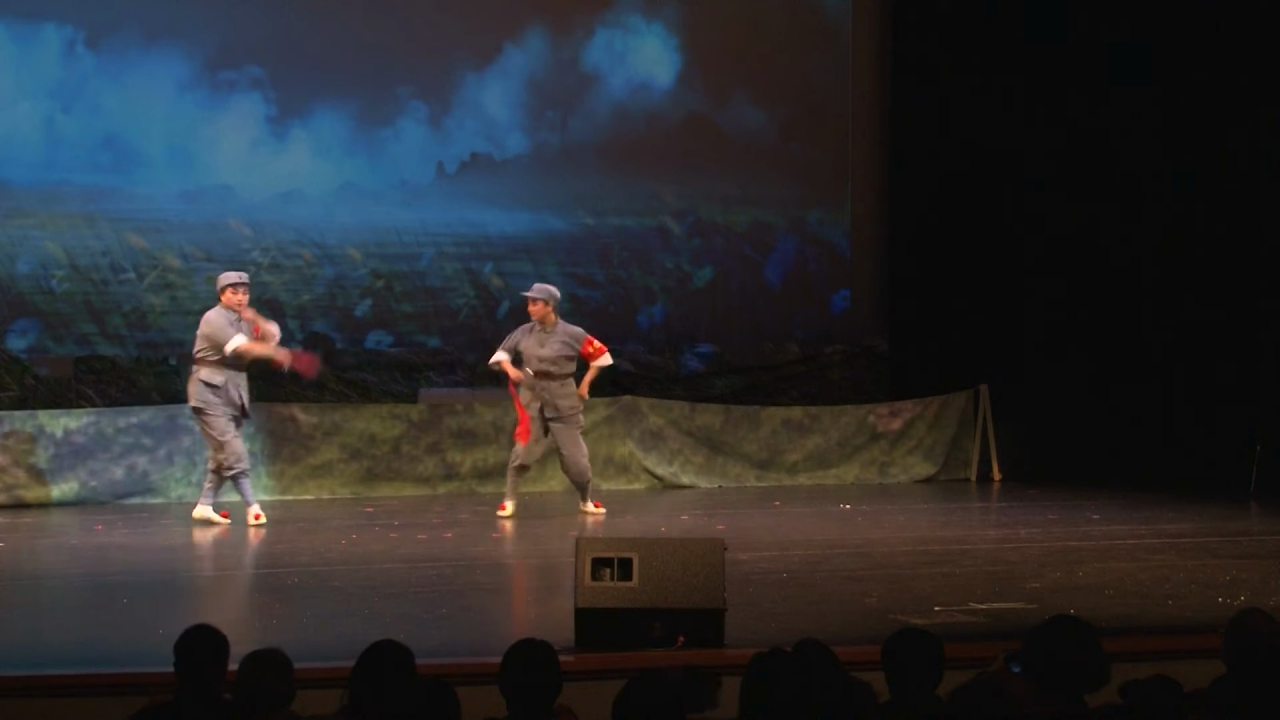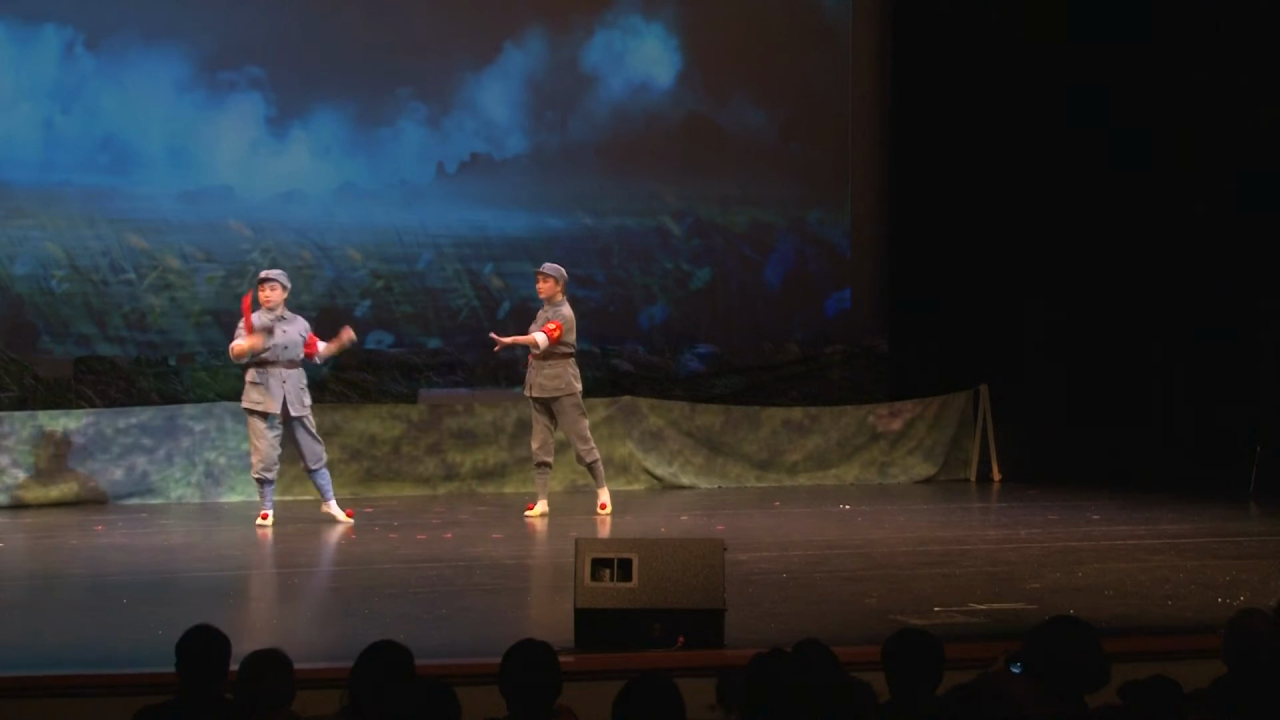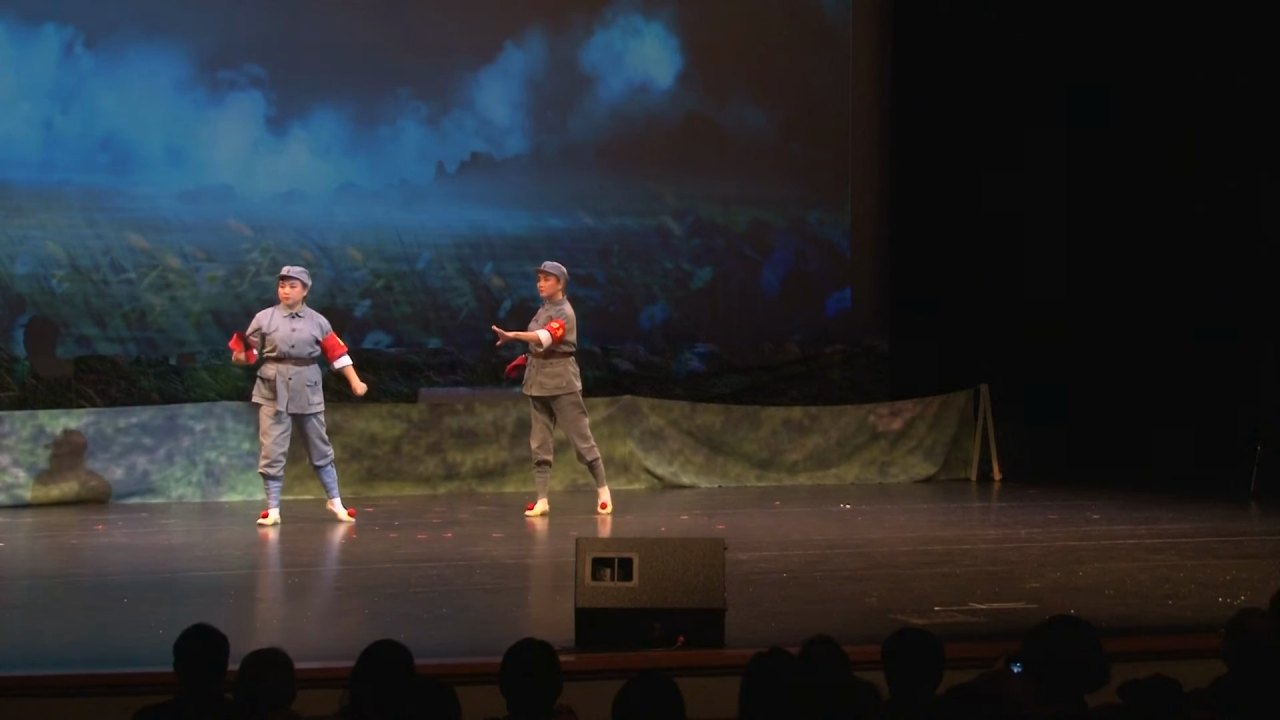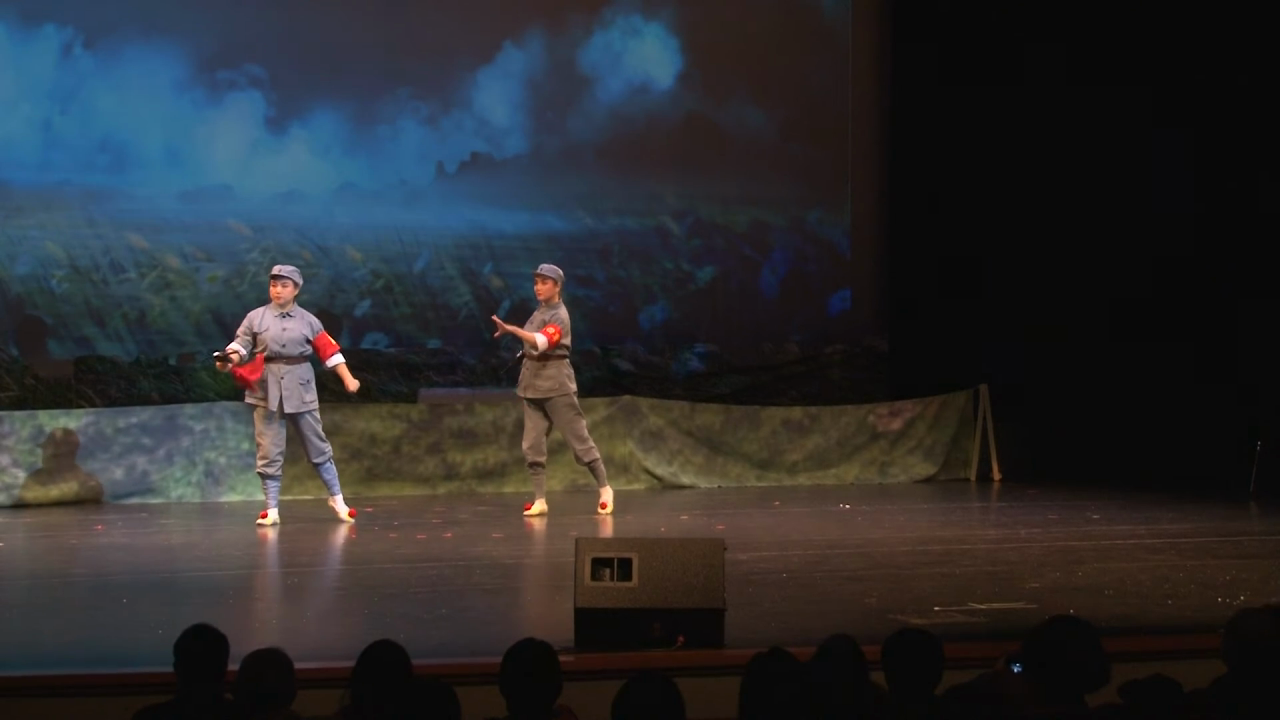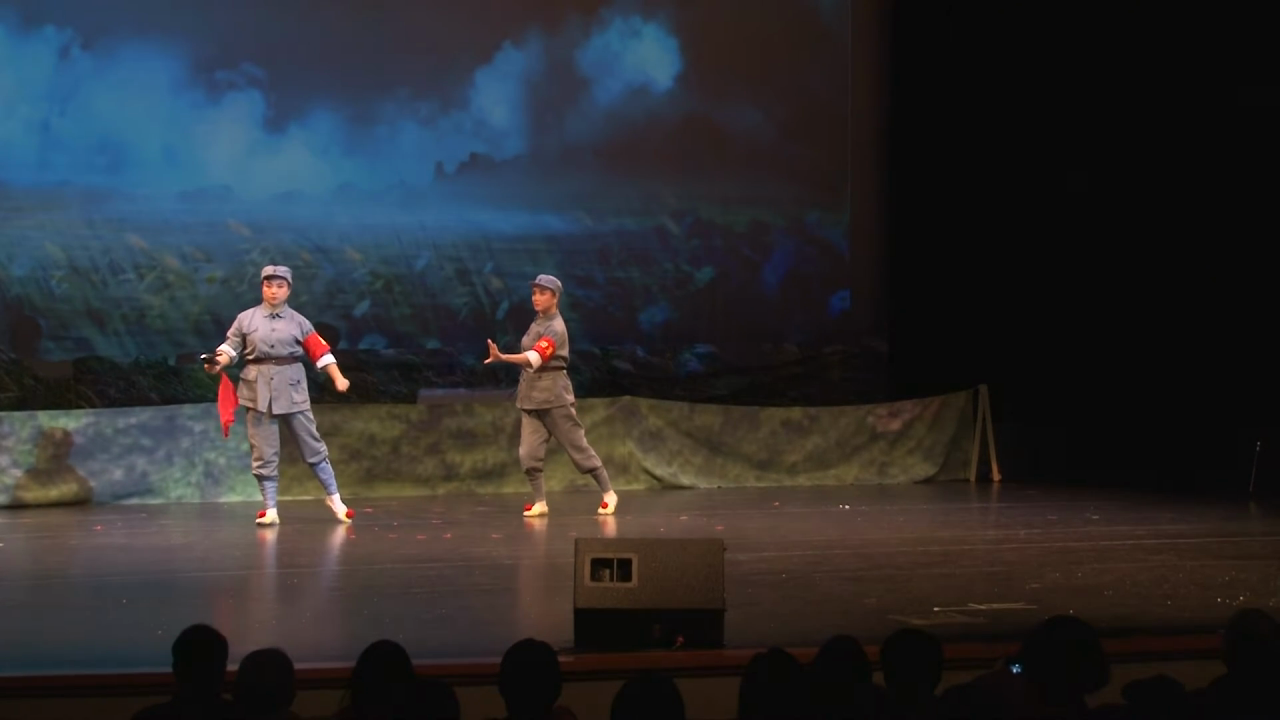
dt=0.4s
person 1, frame 1
left shoulder: (246, 321)
right shoulder: (213, 319)
left elbow: (273, 335)
right elbow: (237, 347)
left wrist: (257, 321)
right wrist: (275, 354)
left hip: (232, 393)
right hip: (209, 392)
left knee: (223, 454)
right knee: (232, 451)
left ankle: (204, 506)
right ankle: (251, 507)
person 1, frame 2
left shoulder: (298, 323)
right shoulder: (250, 322)
left elbow: (316, 351)
right elbow: (236, 352)
left wrist: (339, 342)
right wrist: (250, 343)
left hip: (295, 391)
right hip: (262, 392)
left knee: (313, 450)
right knee: (265, 453)
left ankle: (329, 504)
right ankle: (267, 510)
person 1, frame 3
left shoulder: (318, 321)
right shoulder: (264, 318)
left elbow: (337, 353)
right elbow: (250, 349)
left wrist: (354, 381)
right wrist: (241, 356)
left hip: (307, 388)
right hip: (273, 389)
left knee: (319, 446)
right knee: (272, 450)
left ankle: (334, 501)
right ankle: (272, 509)
person 1, frame 4
left shoulder: (308, 320)
right shoulder: (255, 317)
left elbow: (329, 351)
right elbow: (240, 348)
left wrist: (348, 378)
right wrist: (227, 362)
left hip: (300, 387)
right hip: (266, 388)
left knee: (317, 444)
right knee: (269, 450)
left ankle: (336, 498)
right ankle: (271, 509)
person 1, frame 5
left shoulder: (298, 322)
right shoulder: (246, 319)
left elbow: (320, 352)
right elbow: (231, 349)
left wrist: (337, 378)
right wrist: (217, 364)
left hip: (292, 388)
right hip: (258, 389)
left knee: (312, 444)
right knee: (264, 451)
left ankle: (334, 497)
right ankle: (270, 509)
person 2, frame 1
left shoulder: (572, 333)
right shoulder: (525, 332)
left elbow: (602, 355)
right elbow: (500, 355)
left wrist: (585, 383)
right wrist: (511, 371)
left hip: (563, 401)
right hip: (532, 400)
left knee: (575, 458)
right knee: (523, 451)
left ankle: (586, 501)
right ankle: (509, 500)
person 2, frame 2
left shoulder: (562, 313)
right shoulder: (544, 311)
left elbow: (543, 338)
left wrist: (511, 340)
right wrist: (535, 357)
left hip: (562, 380)
right hip: (539, 381)
left knee: (581, 438)
right knee: (540, 443)
left ankle: (602, 492)
right ankle: (542, 501)
person 2, frame 3
left shoulder: (564, 312)
right shoulder: (543, 310)
left elbow: (547, 336)
left wrist: (515, 335)
left hip: (561, 379)
right hip: (538, 380)
left knee: (581, 437)
right knee: (540, 442)
left ankle: (603, 490)
right ankle: (542, 500)
person 2, frame 4
left shoulder: (559, 316)
right shoulder: (539, 312)
left elbow: (542, 342)
left wrist: (512, 330)
left hip: (556, 384)
right hip: (533, 385)
left knee: (578, 438)
right knee: (532, 446)
left ankle: (604, 489)
right ankle: (539, 500)
person 2, frame 5
left shoulder: (554, 328)
right shoulder: (538, 322)
left elbow: (535, 357)
left wrist: (502, 358)
left hip: (553, 394)
right hip: (531, 395)
left knee: (577, 447)
right knee: (528, 453)
left ankle: (608, 493)
right ankle: (540, 502)
